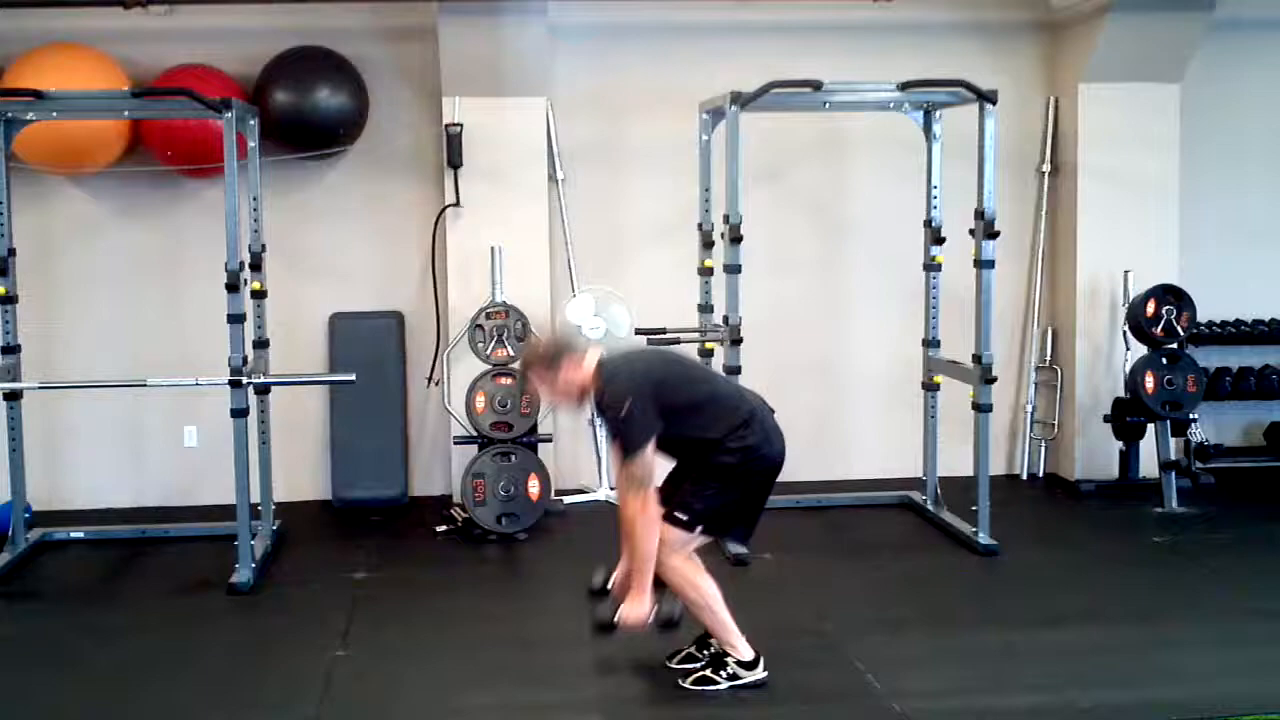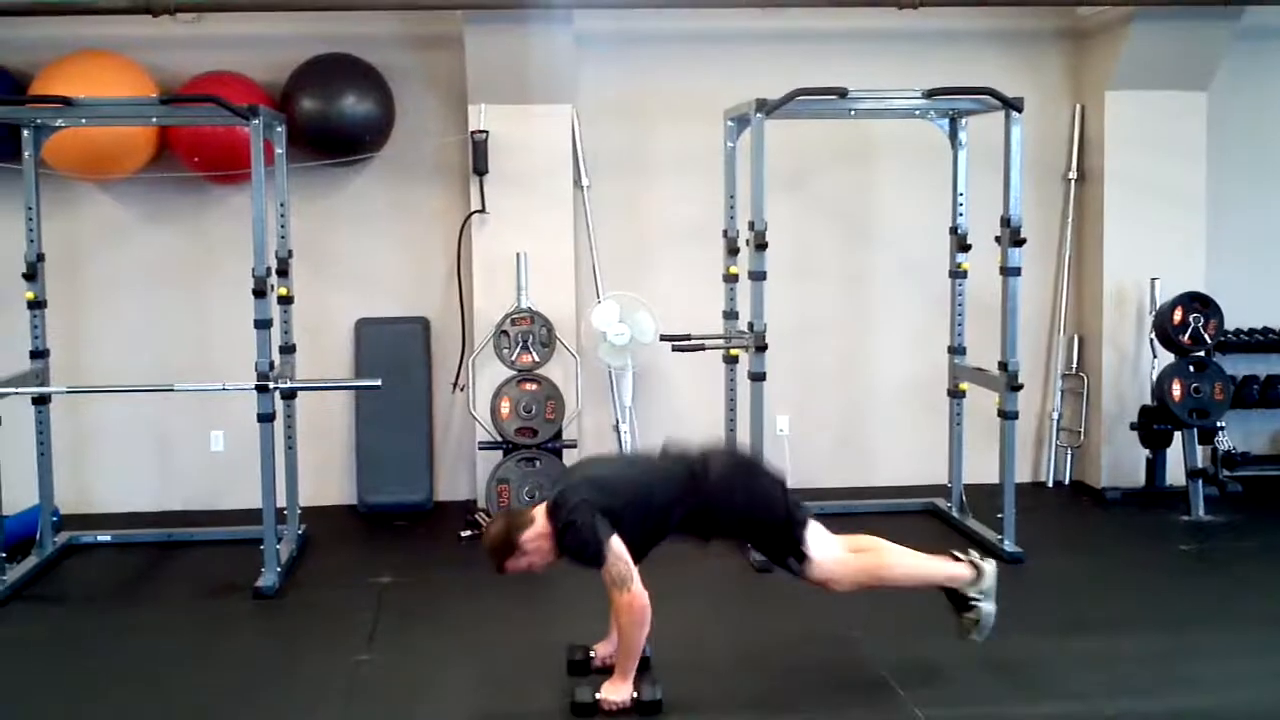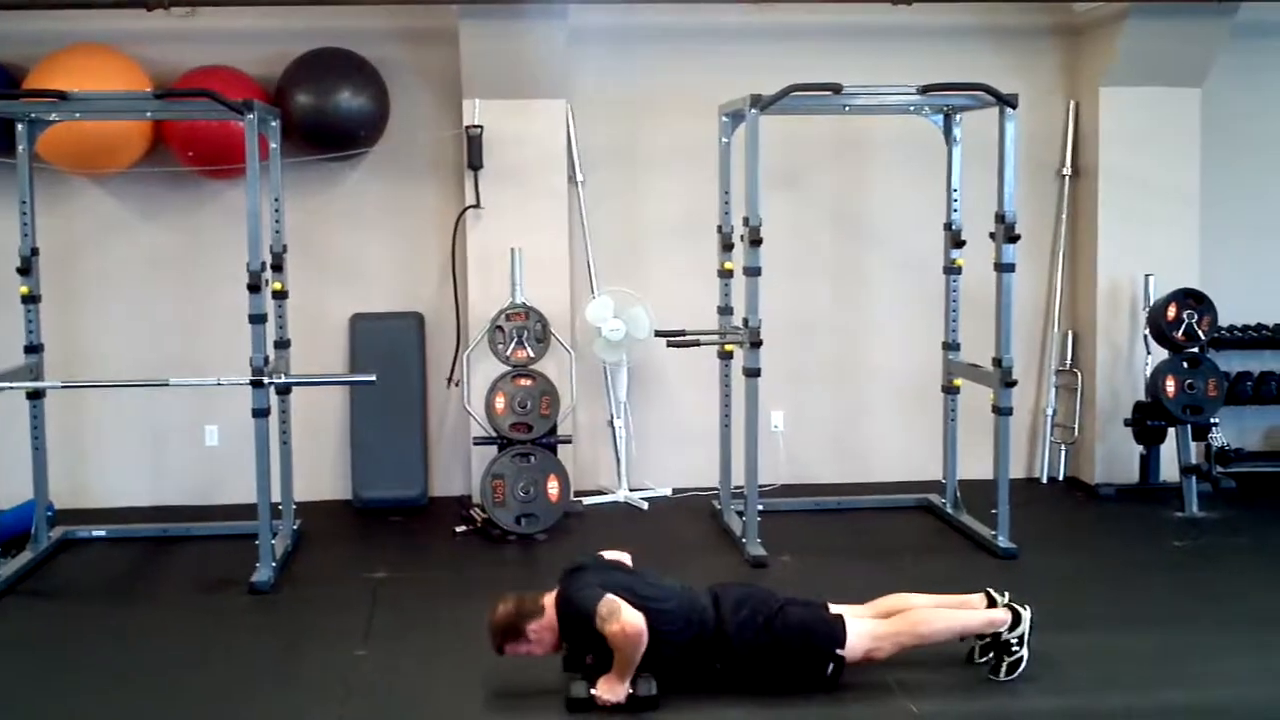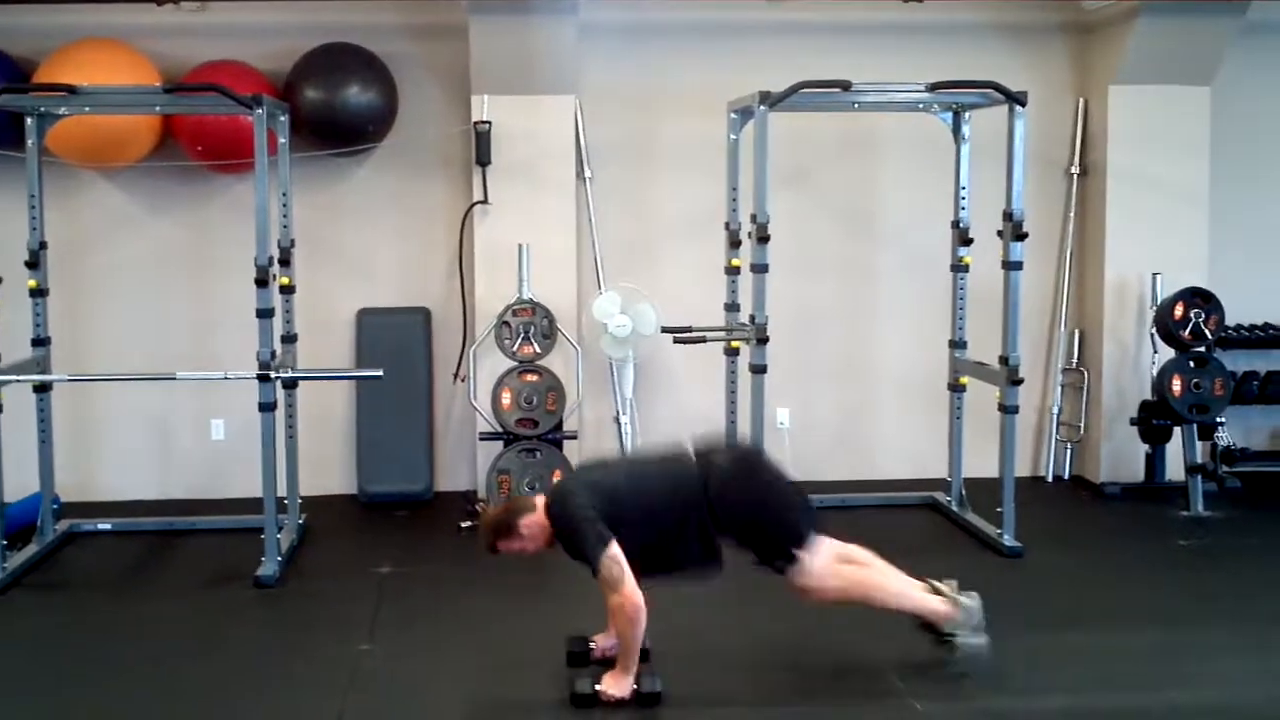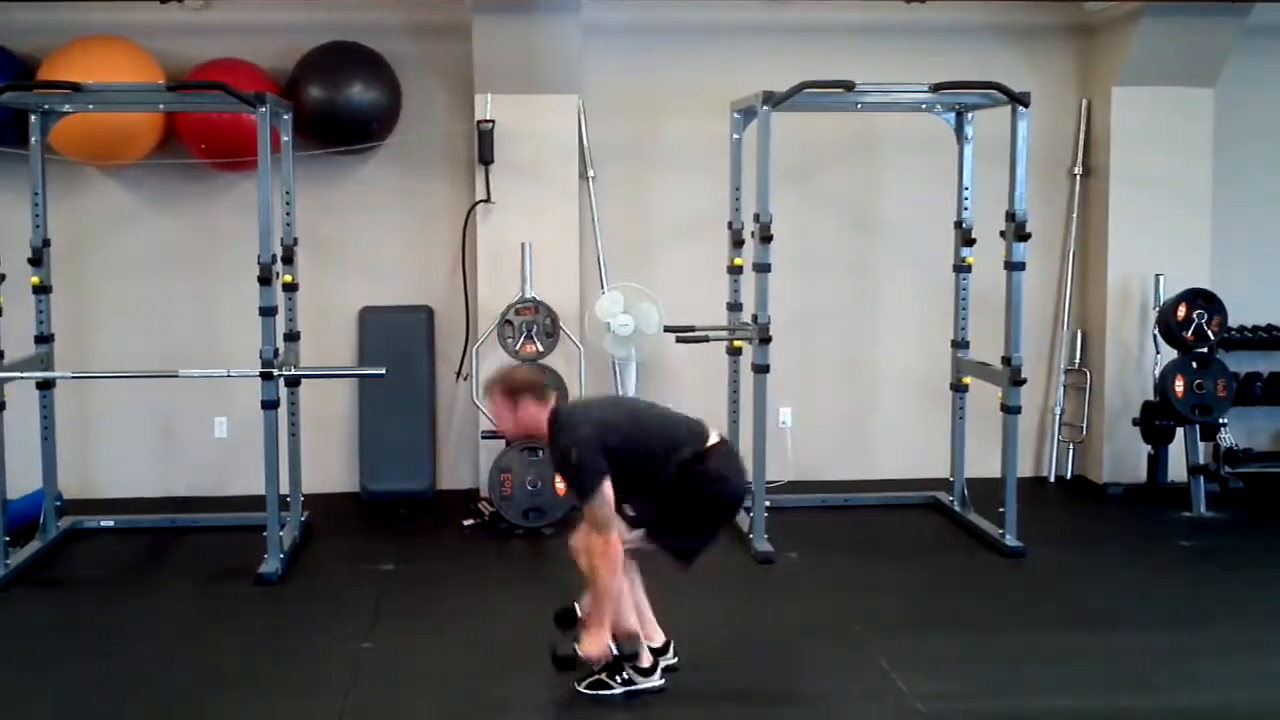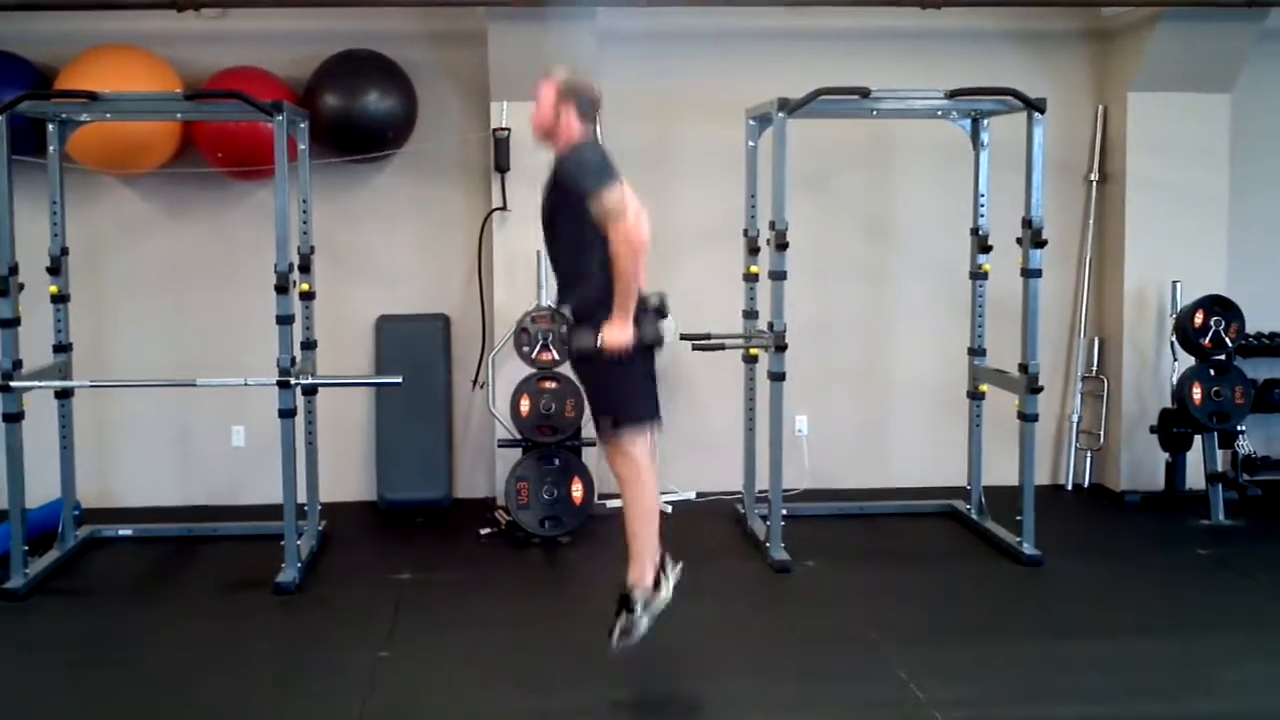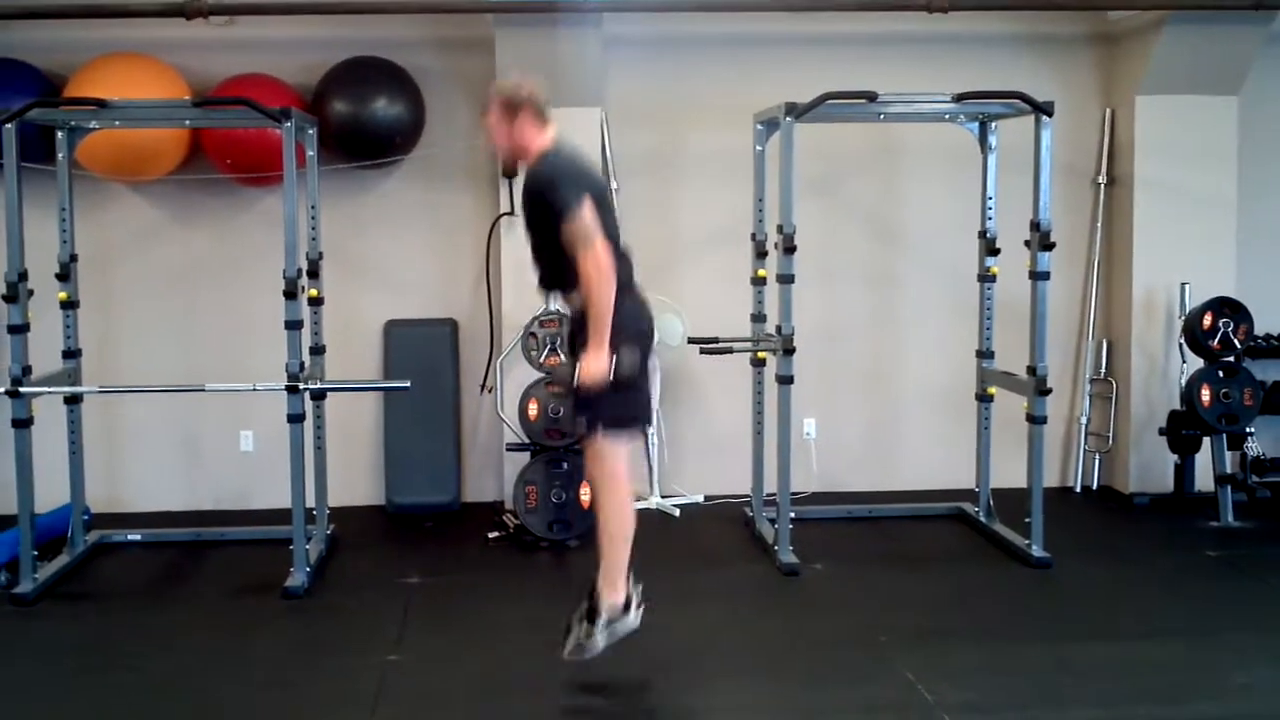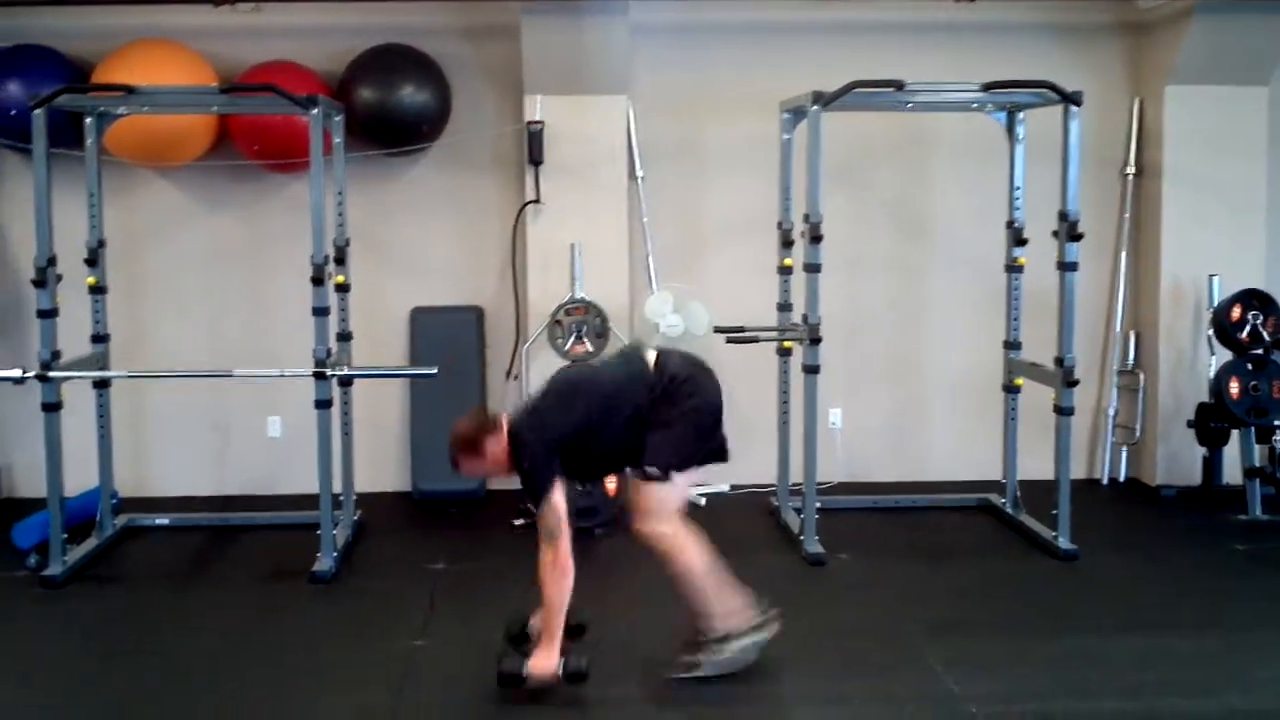
dt=0.4s
person 1, frame 1
left shoulder: (622, 393)
right shoulder: (614, 384)
left elbow: (640, 501)
right elbow: (630, 482)
left wrist: (640, 592)
right wrist: (628, 561)
left hip: (746, 447)
right hip: (725, 437)
left knee: (666, 550)
right knee: (671, 538)
left ankle: (742, 659)
right ankle: (718, 636)
person 1, frame 2
left shoulder: (574, 522)
right shoulder: (569, 492)
left elbow: (635, 599)
right elbow: (624, 579)
left wrist: (623, 676)
right wrist: (616, 638)
left hip: (714, 490)
right hip: (715, 479)
left knee: (829, 567)
right knee: (827, 551)
left ankle: (966, 576)
right ankle: (959, 568)
person 1, frame 3
left shoulder: (575, 602)
right shoulder: (580, 576)
left elbow: (631, 627)
right elbow: (624, 558)
left wrist: (618, 678)
right wrist: (607, 641)
left hip: (738, 634)
right hip: (727, 608)
left knee: (877, 639)
right knee: (864, 617)
left ankle: (1003, 620)
right ankle: (987, 604)
person 1, frame 4
left shoulder: (578, 516)
right shoulder: (571, 496)
left elbow: (629, 598)
left wrist: (625, 671)
right wrist: (615, 633)
left hip: (730, 489)
right hip: (721, 476)
left knee: (818, 575)
right knee: (822, 555)
left ankle: (947, 609)
right ankle: (935, 596)
person 1, frame 5
left shoulder: (574, 443)
right shoulder: (573, 425)
left elbow: (605, 540)
right elbow: (602, 530)
left wrist: (599, 629)
right wrist: (596, 602)
left hip: (711, 480)
right hip: (702, 468)
left knee: (586, 546)
right knee: (589, 544)
left ankle: (641, 663)
right ankle: (656, 647)
person 1, frame 6
left shoulder: (578, 161)
right shoulder: (581, 162)
left elbow: (632, 225)
right elbow: (627, 224)
left wrist: (620, 317)
left hip: (610, 329)
right hip: (605, 322)
left knee: (627, 453)
right knee: (627, 450)
left ankle: (645, 583)
right ankle: (652, 565)
person 1, frame 7
left shoulder: (550, 173)
right shoulder: (558, 169)
left elbow: (596, 254)
left wrist: (597, 346)
left hip: (612, 324)
right hip: (608, 321)
left knee: (606, 462)
right knee: (606, 457)
left ankle: (610, 608)
right ankle: (617, 591)
person 1, frame 8
left shoulder: (530, 444)
right shoulder: (528, 434)
left elbow: (558, 548)
right elbow: (554, 534)
left wrist: (549, 643)
right wrist: (552, 611)
left hip: (679, 391)
left knee: (651, 522)
right knee: (657, 515)
left ankle: (731, 627)
right ankle: (735, 615)
